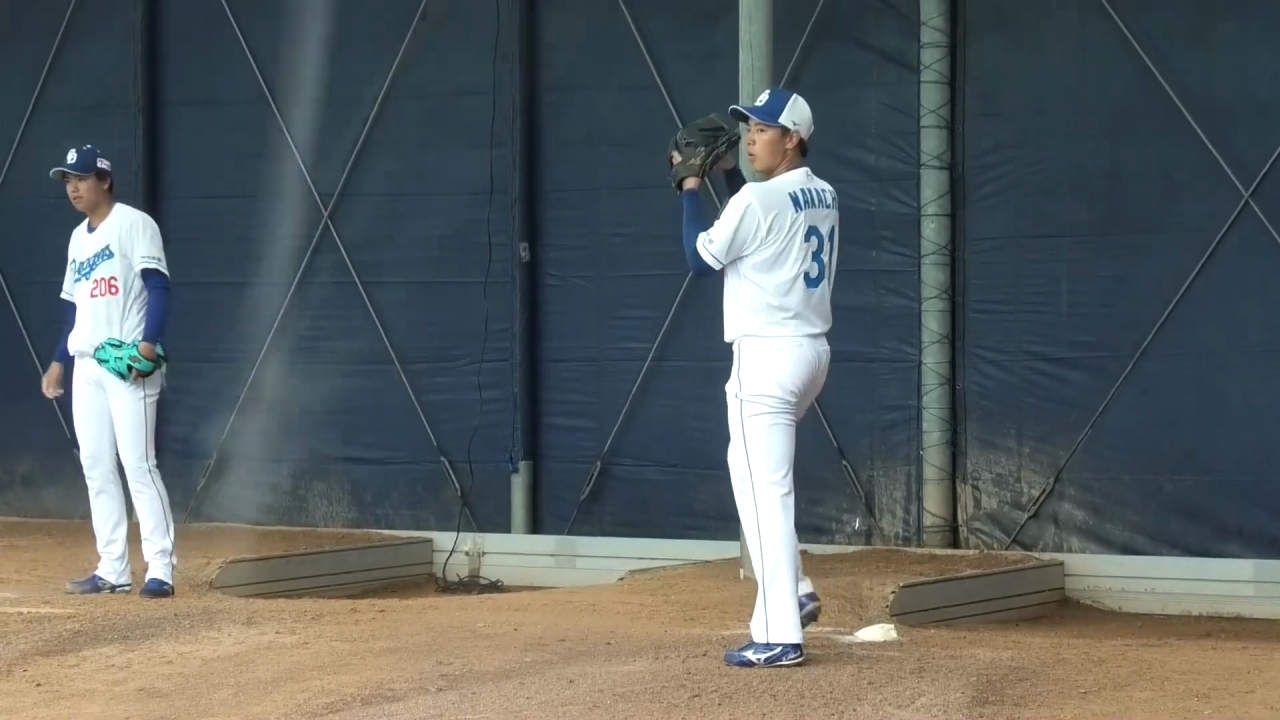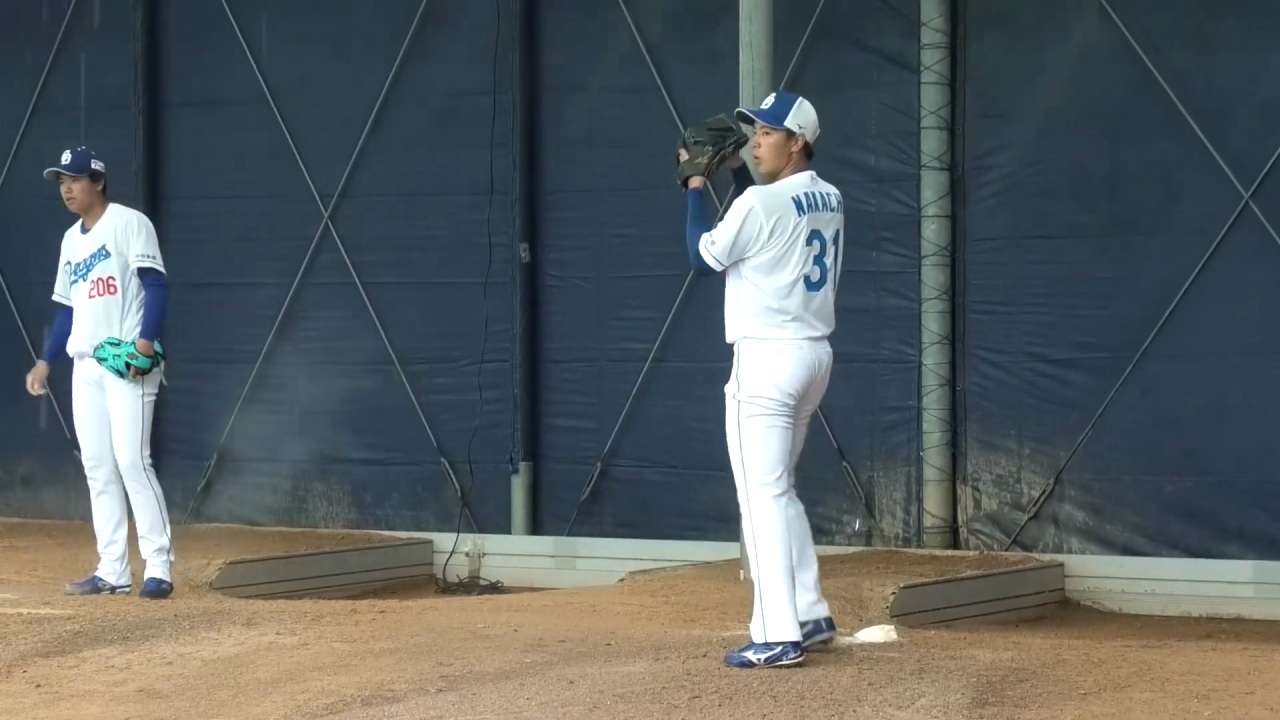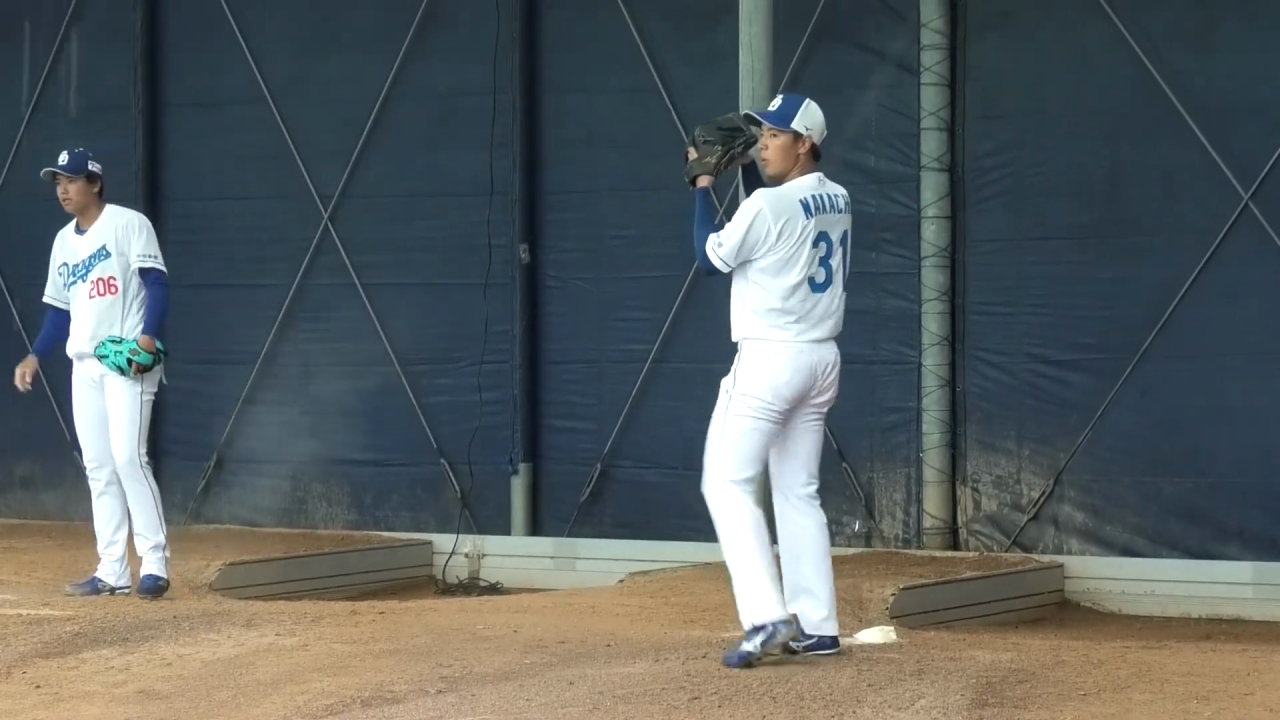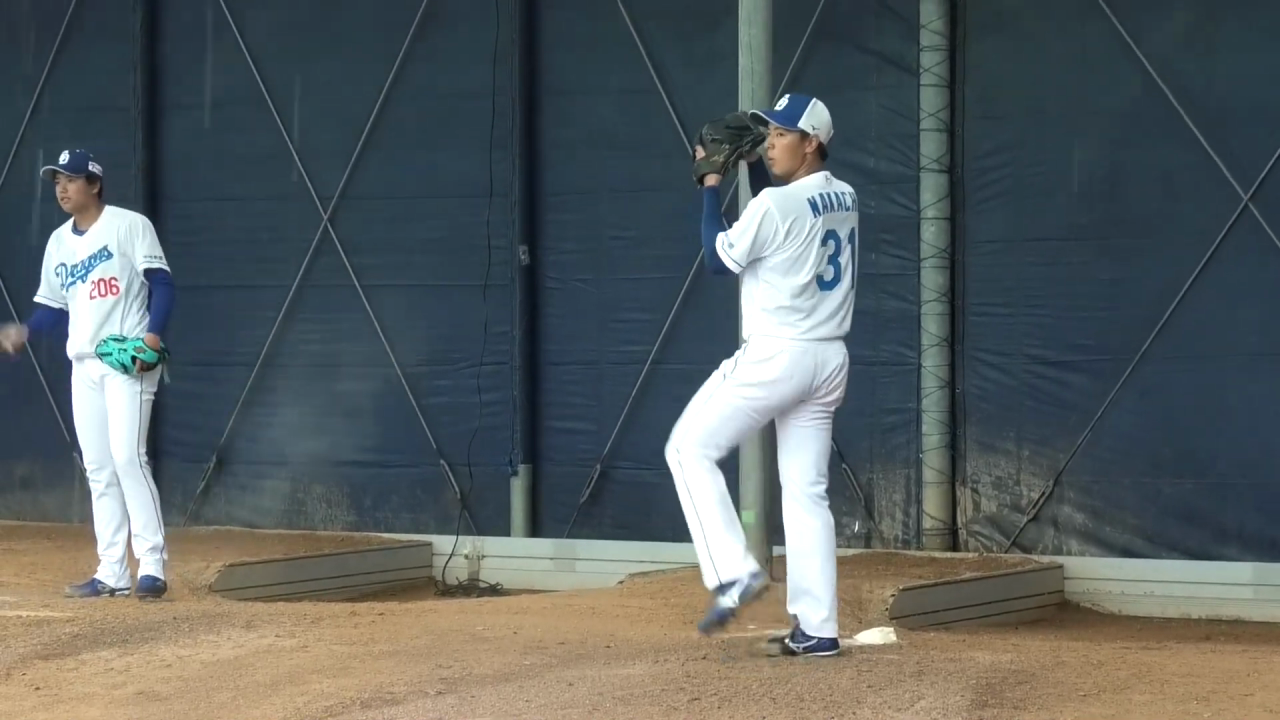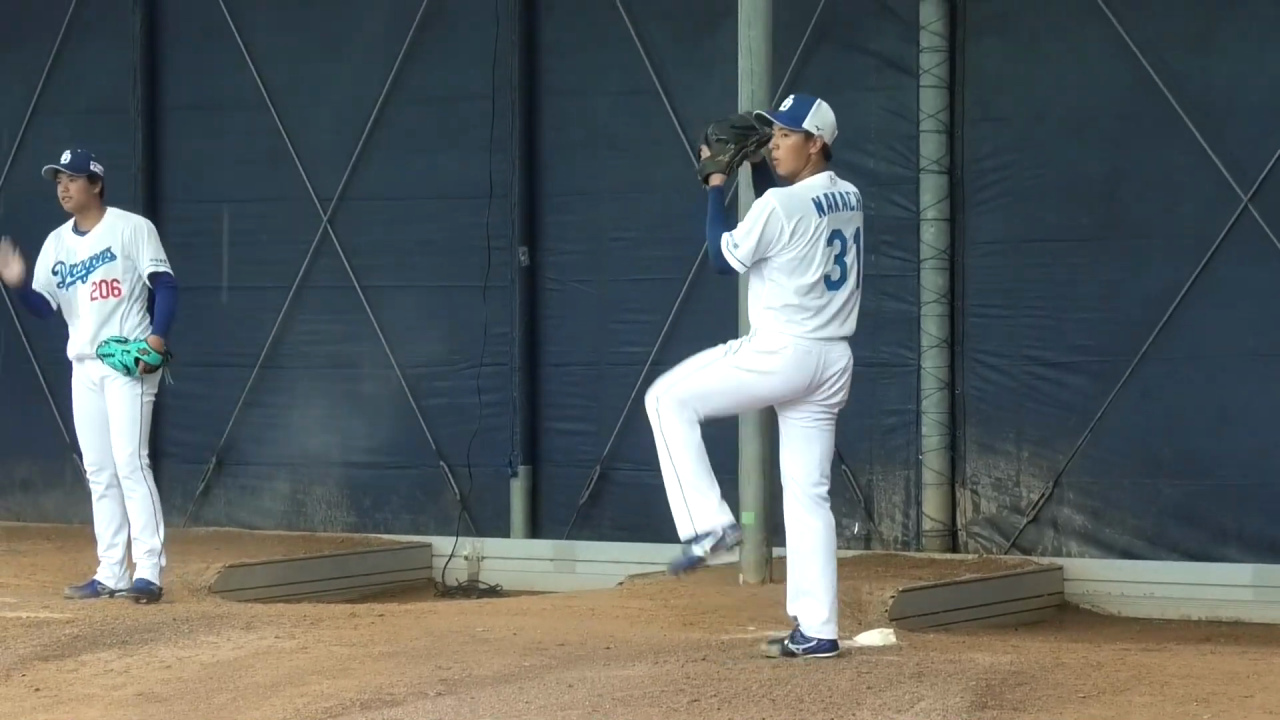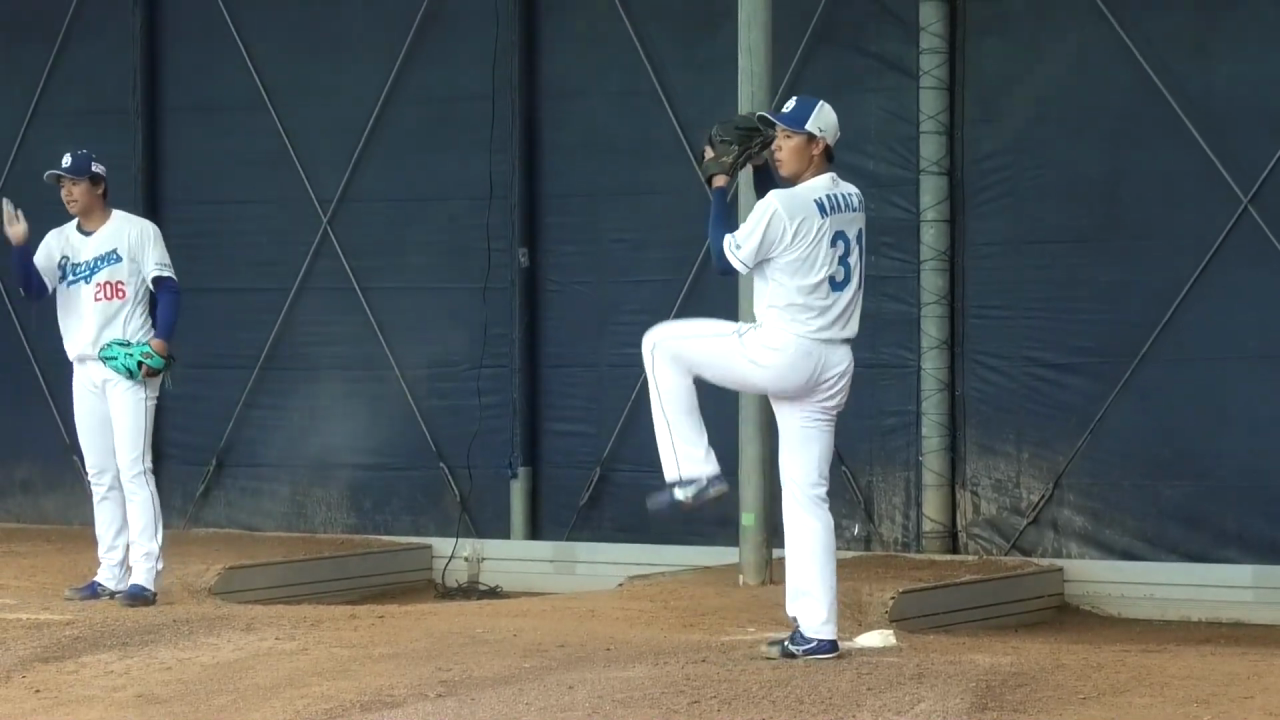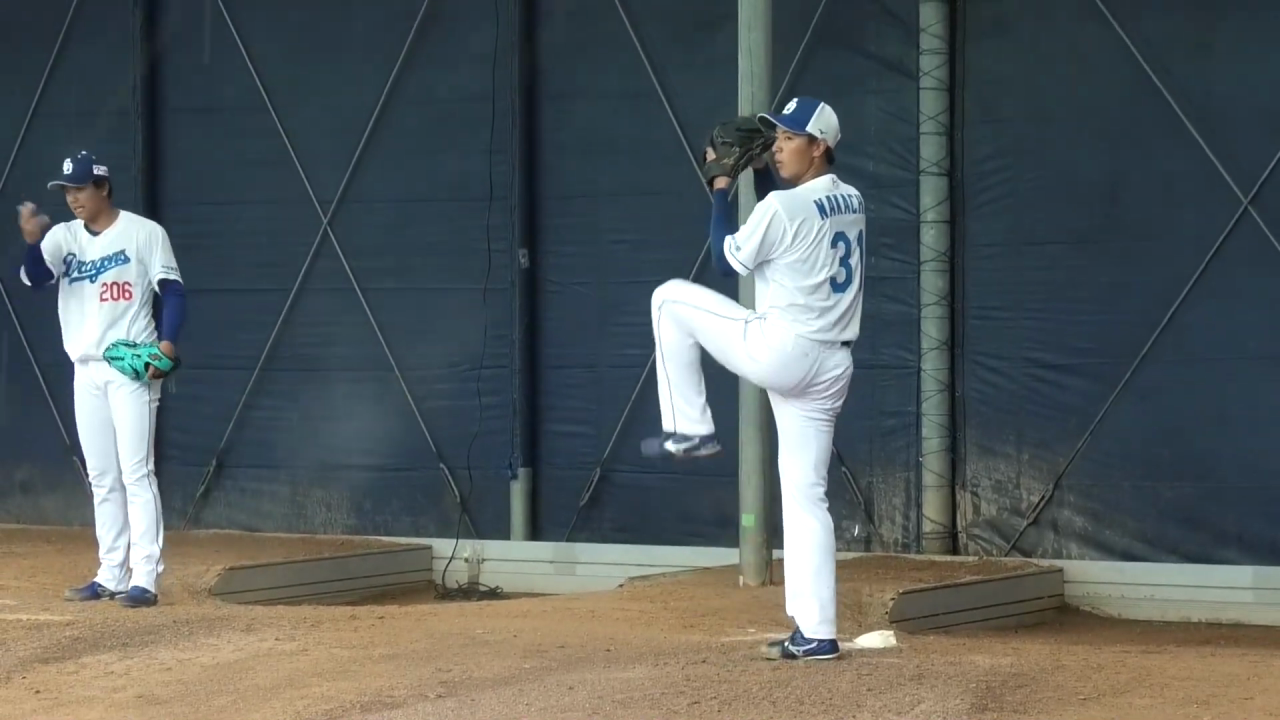
dt=0.1s
person 1, frame 1
left shoulder: (758, 198)
right shoulder: (823, 196)
left elbow: (700, 257)
left wrist: (691, 186)
right wrist: (729, 173)
left hip: (768, 356)
right hip: (812, 354)
left knee: (765, 494)
right knee: (756, 476)
left ankle: (779, 637)
right ankle: (796, 597)
person 1, frame 2
left shoulder: (761, 201)
right shoulder: (828, 199)
left elbow: (703, 258)
left wrist: (696, 186)
right wrist: (737, 172)
left hip: (767, 358)
right hip: (813, 357)
left knee: (762, 496)
right knee: (777, 489)
left ankle: (777, 636)
right ankle: (809, 615)
person 1, frame 3
left shoulder: (767, 205)
right shoulder: (837, 200)
left elbow: (710, 257)
left wrist: (704, 185)
right wrist: (746, 170)
left hip: (771, 361)
right hip: (821, 360)
left knee: (727, 485)
right knee: (799, 493)
left ankle: (766, 617)
right ankle: (817, 626)
person 1, frame 4
left shoulder: (777, 202)
right shoulder: (844, 198)
left elbow: (720, 258)
left wrist: (711, 185)
right wrist: (754, 168)
left hip: (776, 356)
right hip: (829, 359)
left knee: (688, 450)
right knee: (807, 495)
left ankle: (734, 571)
right ankle: (816, 627)
person 1, frame 5
left shoulder: (781, 205)
right shoulder: (849, 198)
left elbow: (723, 258)
left wrist: (716, 184)
right wrist: (756, 167)
left hip: (779, 354)
right hip: (832, 361)
left knee: (667, 400)
right knee: (808, 494)
left ankle: (709, 525)
right ankle: (816, 630)
person 1, frame 6
left shoulder: (783, 205)
right shoulder: (851, 199)
left elbow: (726, 258)
left wrist: (719, 185)
right wrist: (758, 168)
left hip: (781, 352)
right hip: (833, 362)
left knee: (663, 343)
right knee: (807, 495)
left ankle: (694, 474)
right ankle: (816, 630)
person 1, frame 7
left shoulder: (784, 206)
right shoulder: (852, 202)
left elbow: (727, 259)
left wrist: (722, 185)
right wrist: (760, 172)
left hip: (779, 349)
right hip: (831, 365)
left knee: (671, 296)
right knee: (806, 494)
left ankle: (690, 426)
right ankle: (816, 632)
person 2, frame 1
left shoulder: (135, 224)
right shoulder: (78, 237)
left elbow: (158, 286)
left wrist: (148, 343)
right wrist: (59, 361)
left hip: (129, 364)
right hip: (86, 366)
left knee: (137, 463)
right knee: (97, 467)
left ankle: (160, 568)
right ankle: (114, 569)
person 2, frame 2
left shoulder: (130, 223)
right shoulder: (71, 239)
left elbow: (155, 284)
right elbow: (66, 307)
left wrist: (146, 340)
right wrist: (46, 361)
left hip: (127, 364)
right hip: (86, 366)
left knee: (132, 462)
right knee: (97, 469)
left ankle: (158, 566)
right ankle: (113, 570)
person 2, frame 3
left shoulder: (128, 223)
right shoulder: (63, 241)
left elbow: (157, 281)
right elbow: (59, 308)
left wrist: (149, 337)
right wrist: (35, 356)
left hip: (129, 362)
right hip: (84, 366)
left knee: (129, 459)
right knee: (99, 469)
left ankle: (155, 563)
right ankle: (113, 570)
person 2, frame 4
left shoulder: (129, 224)
right shoulder: (59, 241)
left elbow: (161, 283)
right elbow: (53, 307)
left wrist: (154, 334)
left hip: (128, 362)
right hip: (84, 367)
left knee: (128, 459)
right knee: (98, 471)
left ankle: (151, 563)
right ankle: (112, 572)
person 2, frame 5
left shoulder: (133, 227)
right shoulder: (56, 241)
left elbow: (164, 284)
right elbow: (43, 304)
left wrist: (158, 336)
right hip: (84, 368)
left knee: (130, 464)
right knee: (98, 473)
left ankle: (147, 571)
right ankle: (111, 572)
person 2, frame 6
left shoulder: (138, 230)
right shoulder: (58, 240)
left elbow: (167, 289)
left wrist: (161, 339)
right hip: (84, 370)
left knee: (133, 469)
right knee: (100, 476)
left ankle: (144, 575)
right ankle: (111, 574)
person 2, frame 7
left shoulder: (145, 232)
right shoulder: (61, 235)
left elbow: (172, 291)
right elbow: (36, 276)
left wrist: (168, 342)
right wrist: (31, 242)
right hip: (86, 370)
left knee: (136, 472)
right knee: (100, 476)
left ankle: (144, 577)
right ankle: (111, 574)
